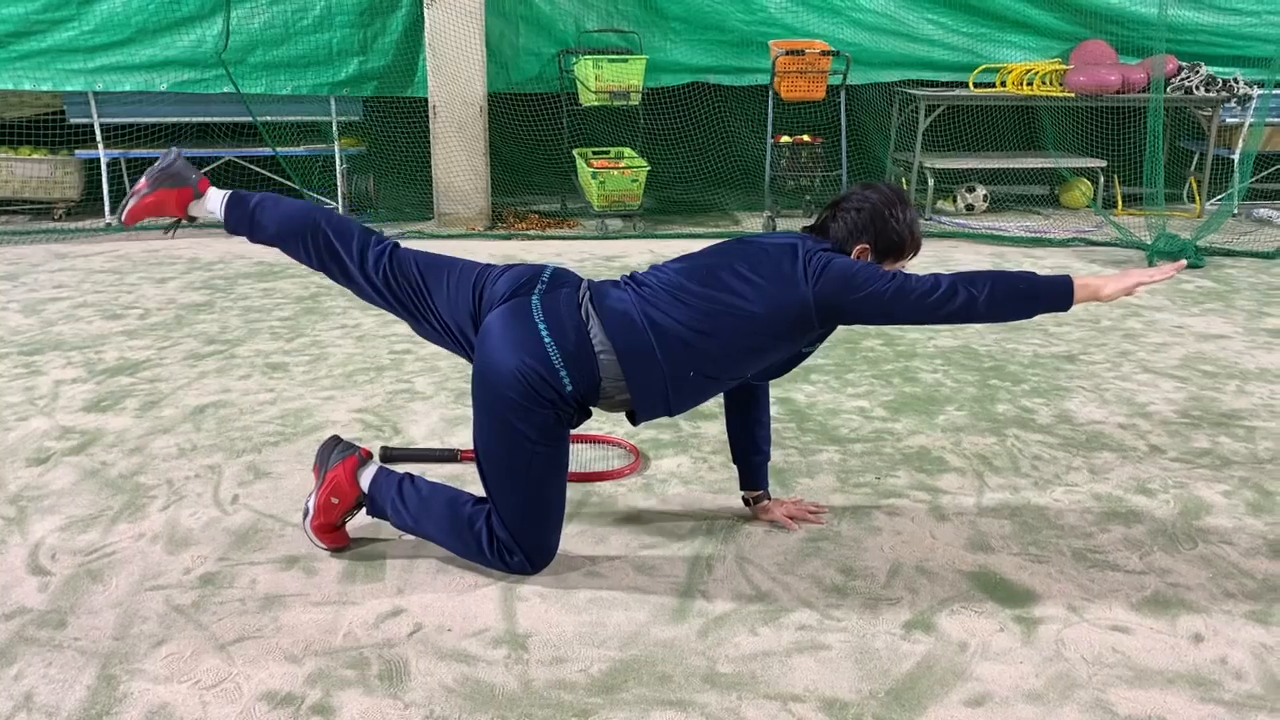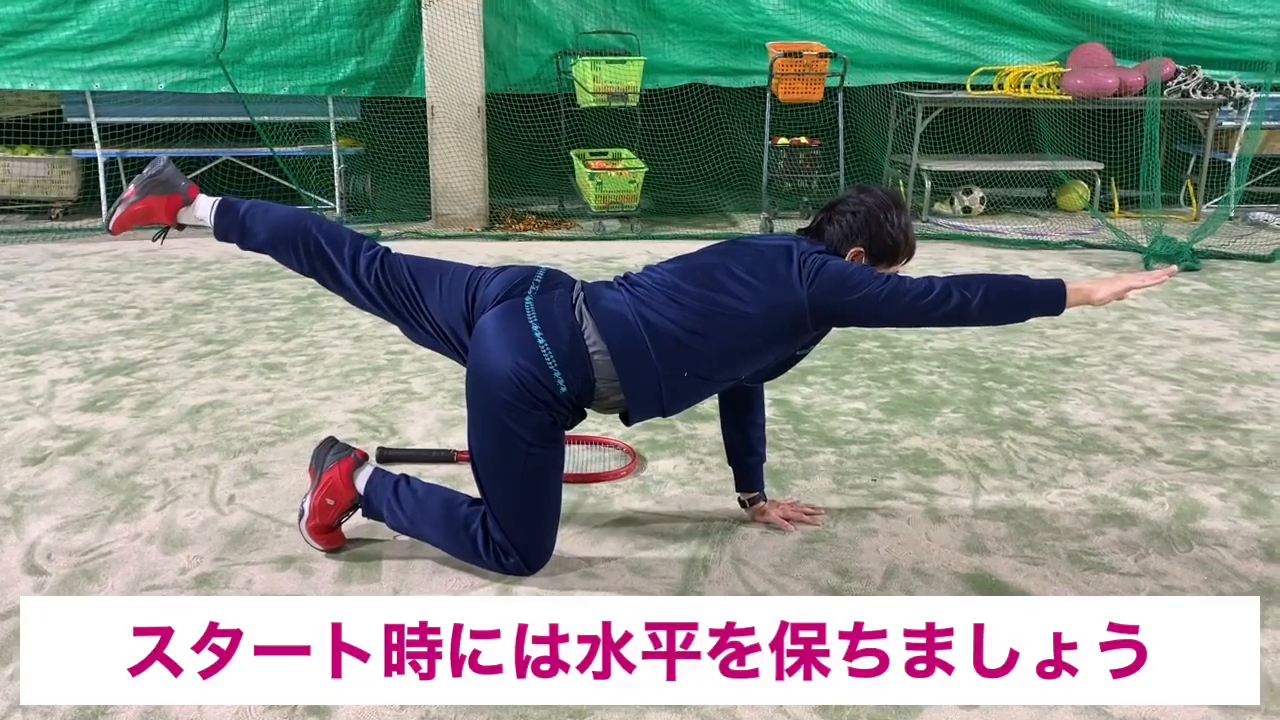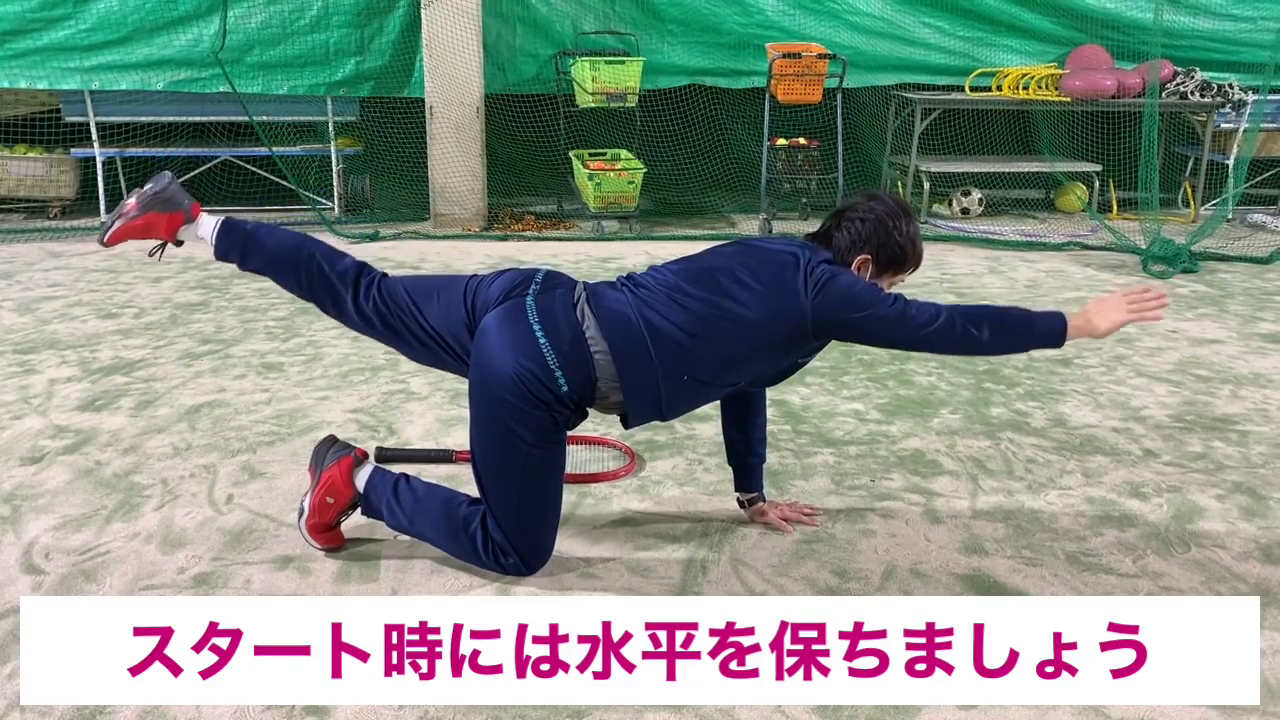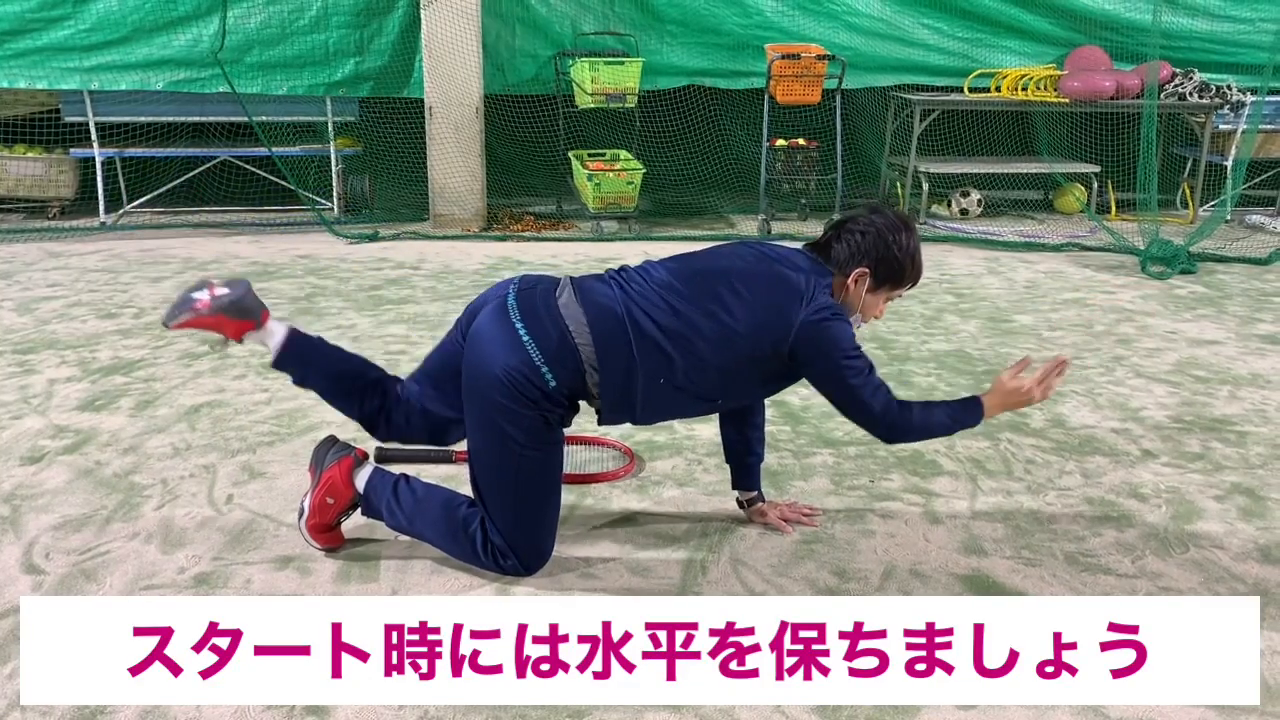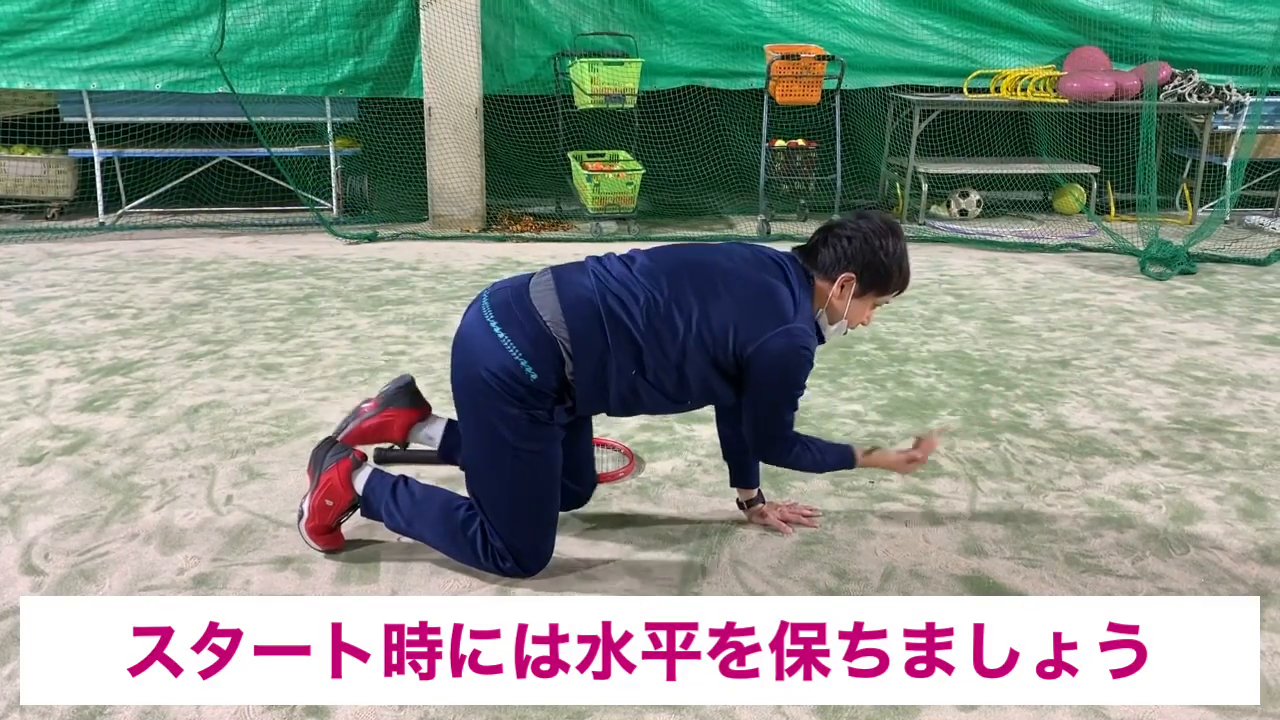
dt=0.5s
person 1, frame 1
left shoulder: (770, 257)
right shoulder: (824, 282)
left elbow: (744, 380)
right elbow: (959, 296)
left wrist: (760, 495)
right wrist: (1086, 288)
left hip: (524, 302)
right hip: (538, 365)
left knee: (374, 264)
right knee: (519, 546)
left ankle: (198, 195)
right ankle: (360, 478)
person 1, frame 2
left shoulder: (765, 258)
right shoulder: (817, 284)
left elbow: (739, 383)
right elbow: (949, 299)
left wrist: (754, 495)
right wrist: (1076, 291)
left hip: (521, 300)
right hip: (529, 368)
left knee: (364, 269)
right knee: (516, 547)
left ankle: (187, 205)
right ankle: (355, 482)
person 1, frame 3
left shoulder: (771, 262)
right shoulder: (826, 294)
left elbow: (743, 384)
right elbow: (949, 331)
left wrist: (755, 498)
right wrist: (1076, 324)
left hip: (523, 305)
right hip: (538, 371)
left knee: (362, 295)
right knee: (515, 548)
left ankle: (188, 220)
right ankle: (357, 481)
person 1, frame 4
left shoulder: (772, 266)
right shoulder: (816, 320)
left elbow: (741, 384)
right elbow: (886, 420)
left wrist: (752, 497)
right wrist: (989, 405)
left hip: (514, 310)
right hip: (527, 368)
left knee: (408, 417)
right knee: (515, 550)
left ankle: (253, 323)
right ankle: (356, 483)
person 1, frame 5
left shoulder: (766, 270)
right shoulder: (787, 339)
left elbow: (735, 394)
right elbow: (773, 442)
left wrist: (752, 498)
right wrist: (872, 457)
left hip: (512, 316)
right hip: (517, 363)
left knee: (570, 490)
right knee: (517, 553)
left ankle: (416, 422)
right ankle: (355, 481)
